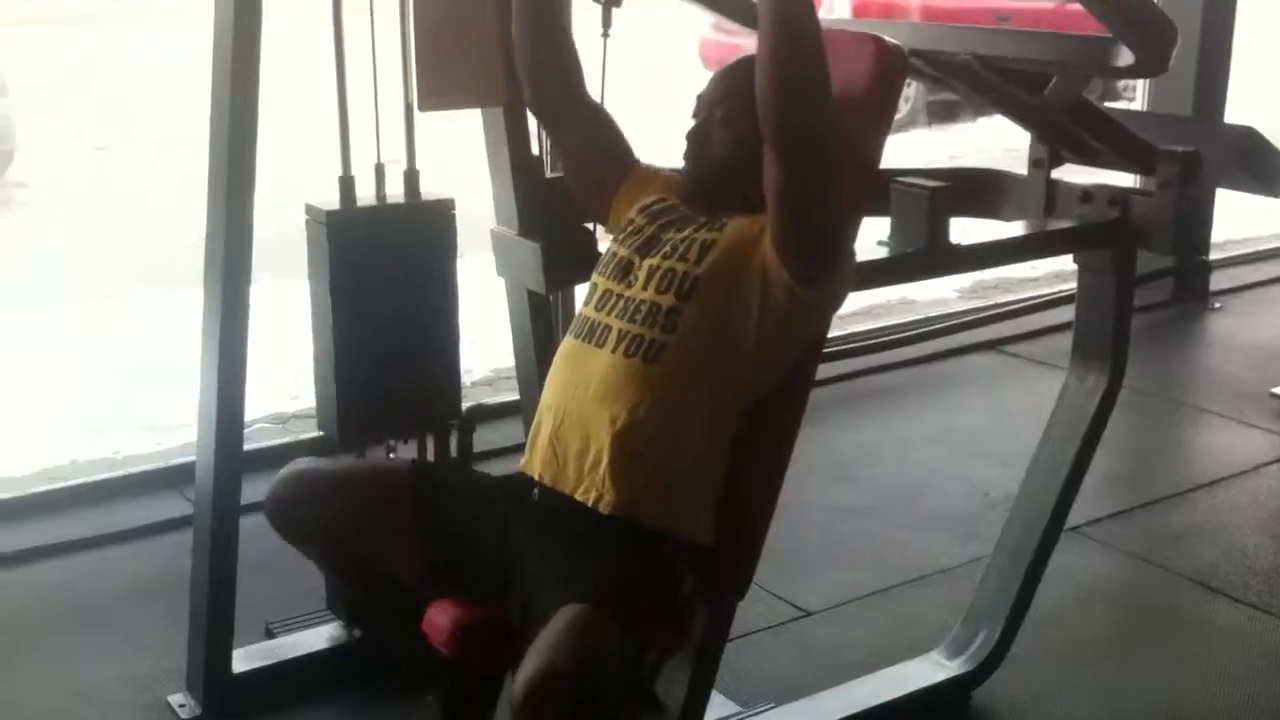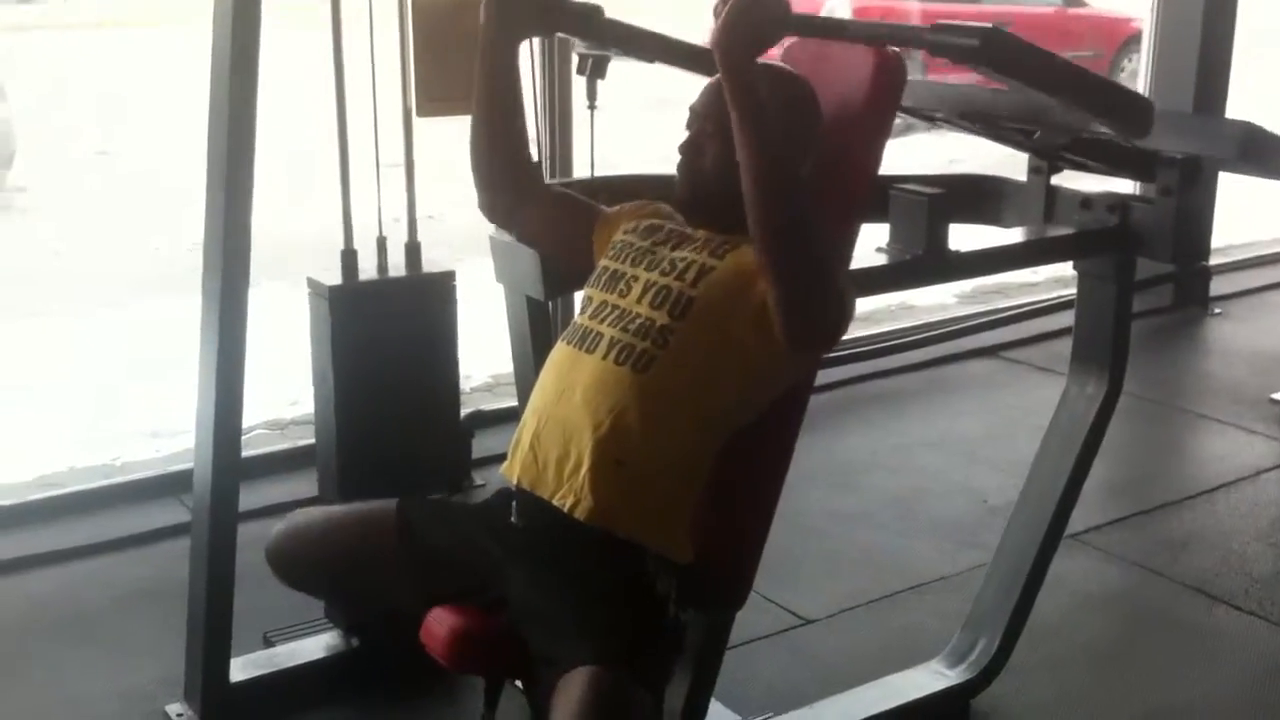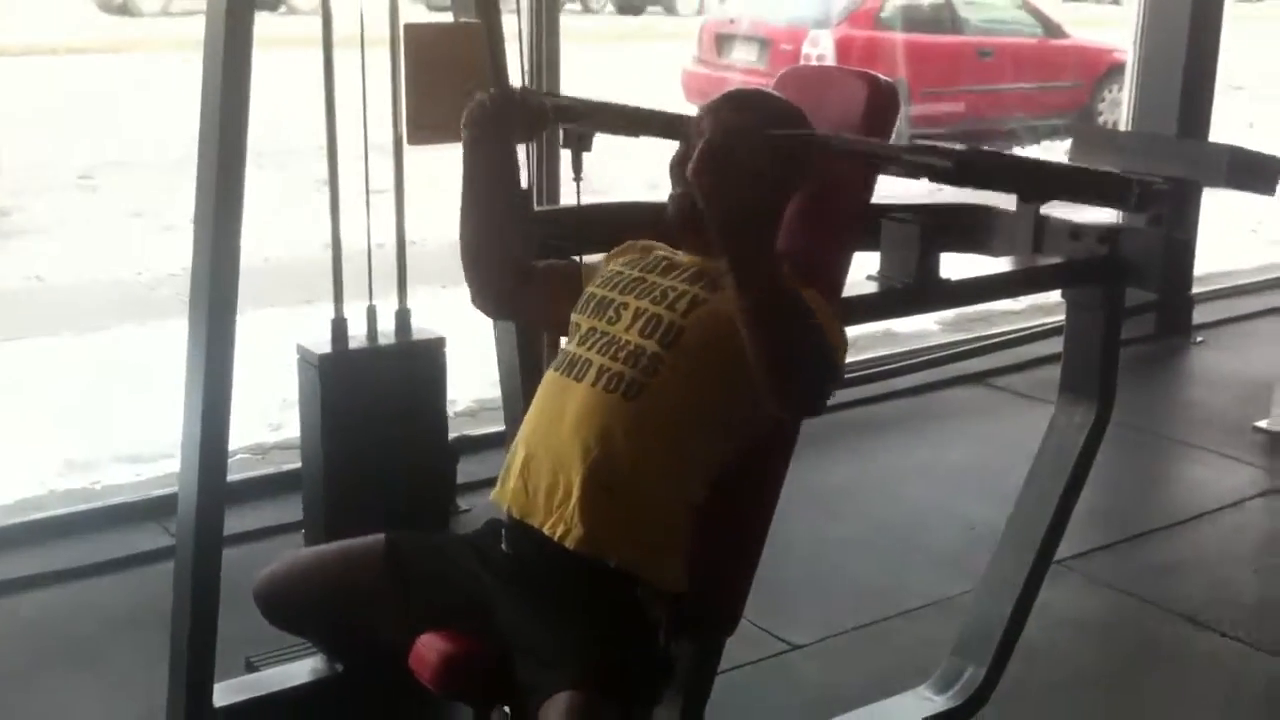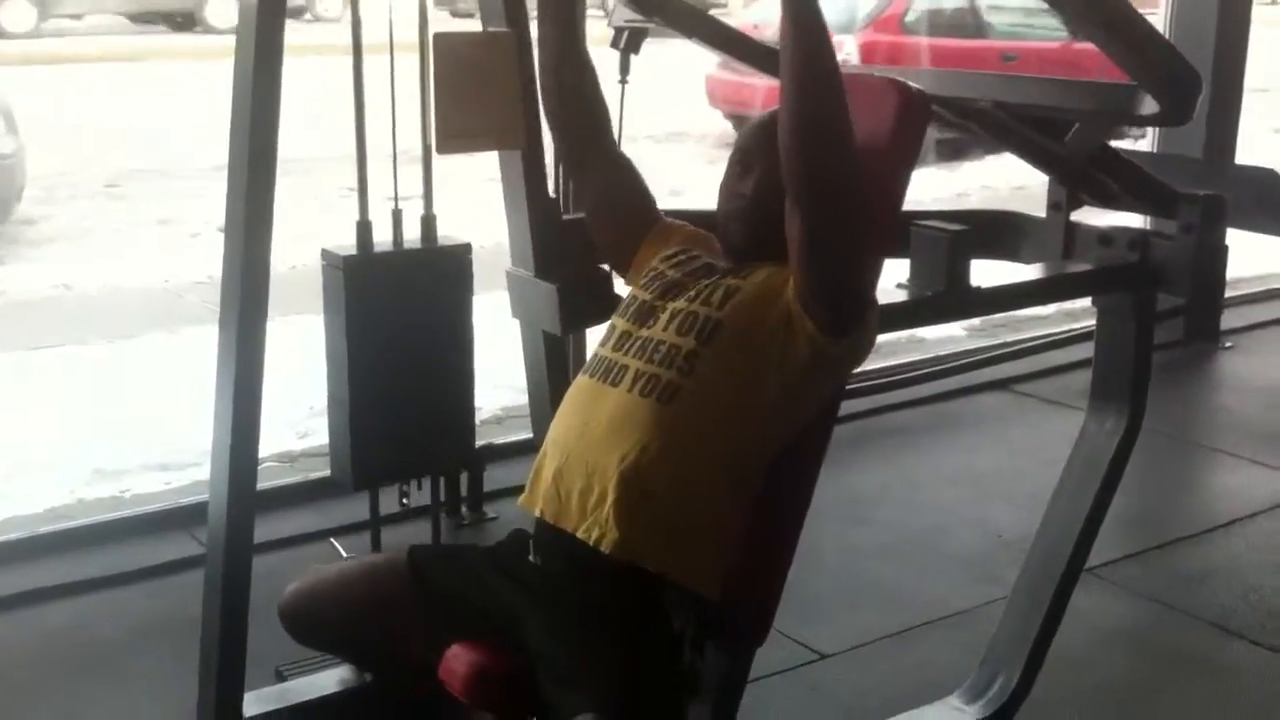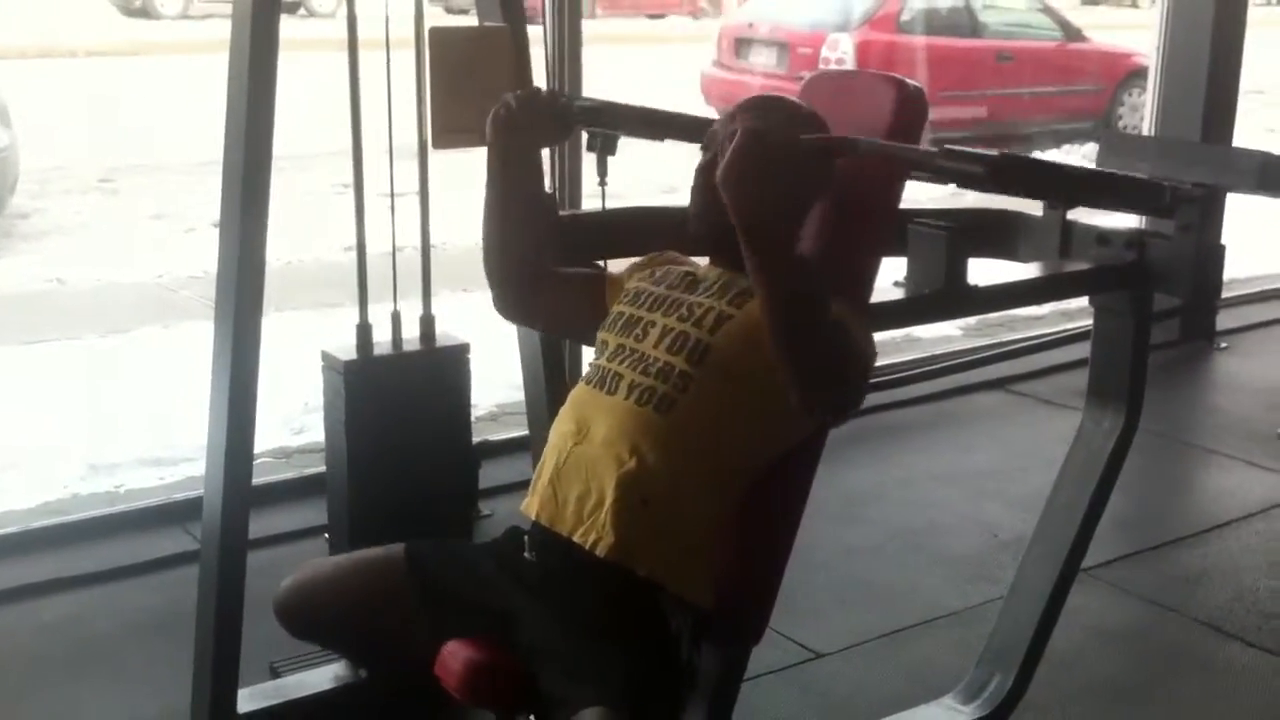
dt=1s
person 1, frame 1
left shoulder: (789, 255)
right shoulder: (647, 202)
left elbow: (799, 138)
right elbow: (556, 99)
left hip: (631, 545)
right hip: (526, 501)
right knee: (300, 496)
person 1, frame 2
left shoulder: (776, 276)
right shoulder: (637, 228)
left elbow: (803, 303)
right elbow: (511, 197)
left wrist: (742, 76)
left hip: (618, 561)
right hip: (512, 515)
right knee: (295, 546)
person 1, frame 3
left shoulder: (774, 302)
right shoulder: (633, 258)
left elbow: (801, 391)
right elbow: (500, 290)
left wrist: (723, 209)
right wrist: (489, 149)
left hip: (611, 591)
right hip: (505, 545)
right knee: (286, 591)
person 1, frame 4
left shoulder: (814, 313)
right shoulder: (671, 255)
left elbow: (821, 187)
right elbow: (585, 148)
left hip: (638, 599)
right hip: (535, 555)
right knee: (309, 606)
person 1, frame 5
left shoulder: (809, 310)
right shoulder: (657, 272)
left elbow: (828, 399)
right elbow: (522, 292)
left wrist: (751, 218)
right wrist: (512, 153)
left hip: (637, 602)
right hip: (531, 553)
right knee: (306, 599)
